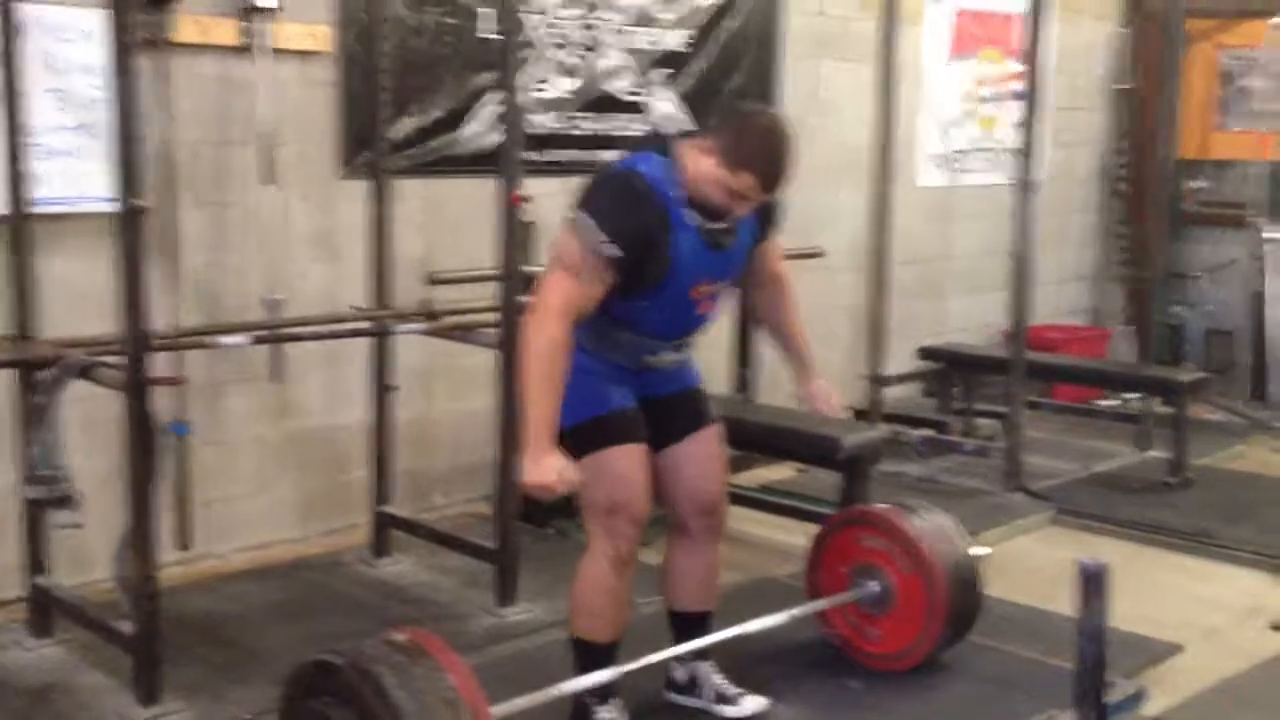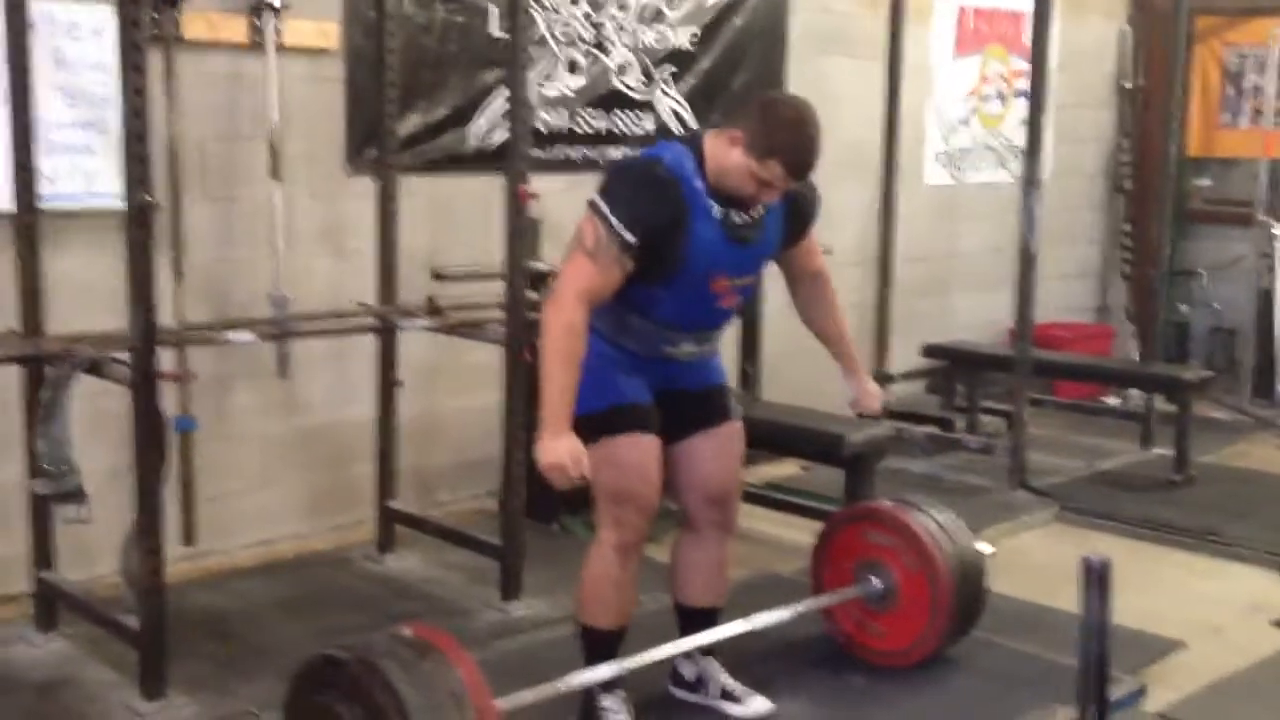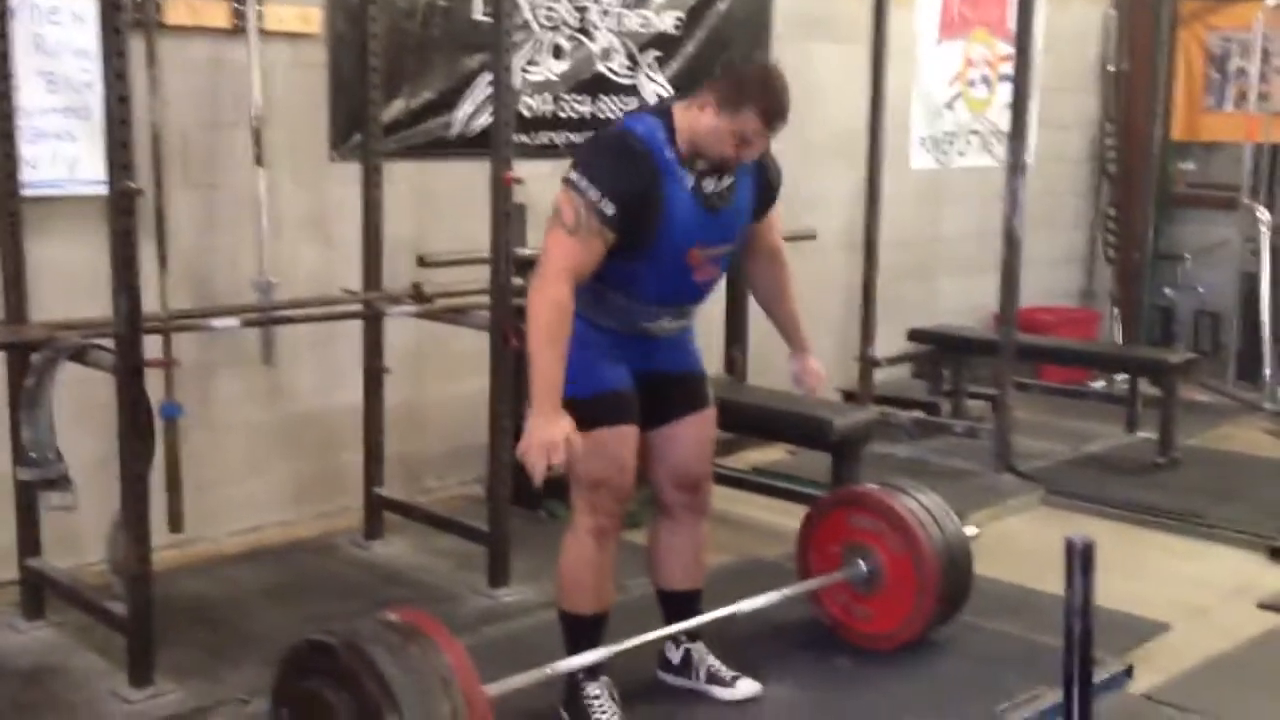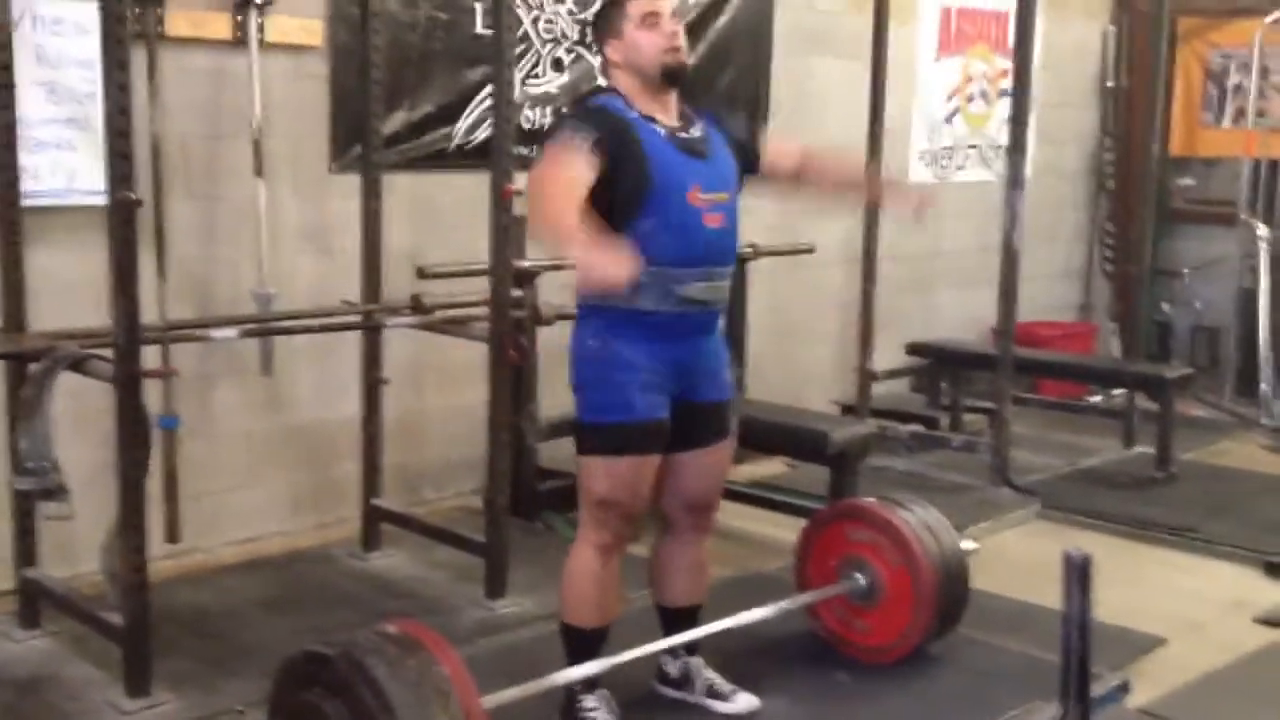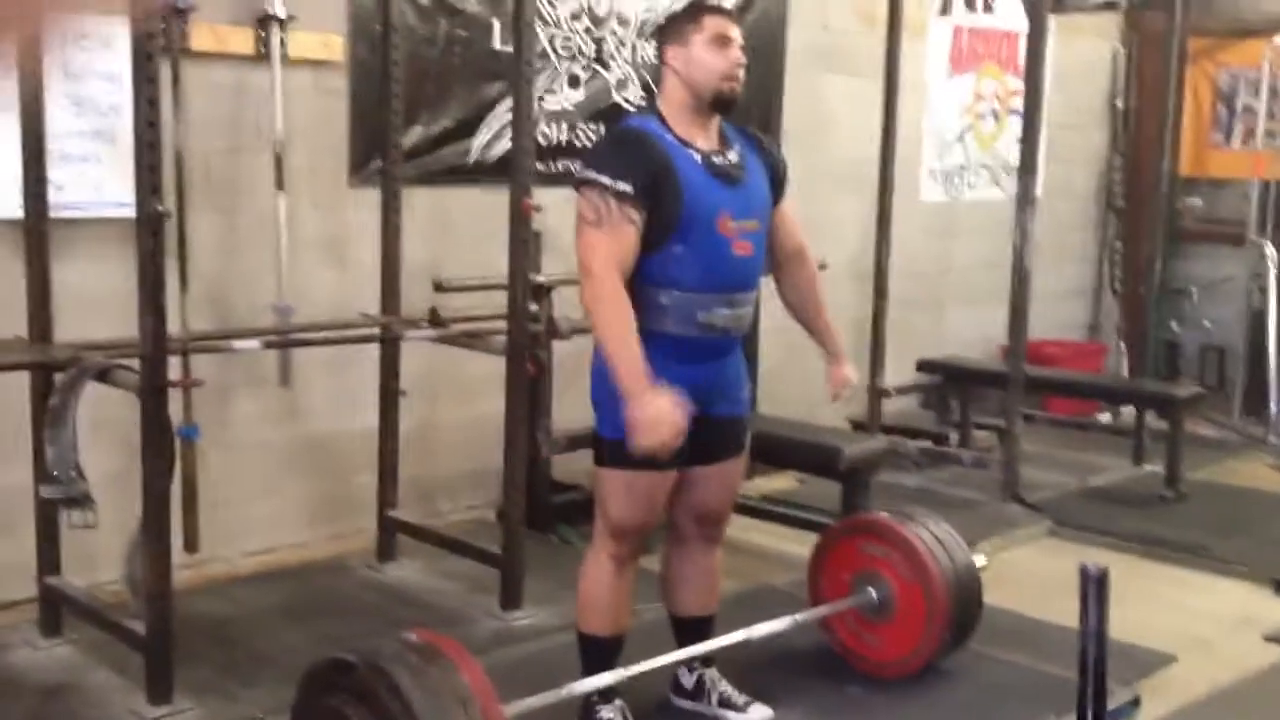
dt=1s
person 1, frame 1
left shoulder: (752, 200)
right shoulder: (629, 198)
left elbow: (766, 284)
right elbow: (550, 317)
left wrist: (806, 373)
right wrist: (538, 447)
left hip: (665, 369)
right hip: (593, 370)
left knee: (703, 516)
right knee: (620, 534)
left ankle: (691, 669)
person 1, frame 2
left shoulder: (786, 197)
right shoulder: (651, 186)
left elbow: (810, 280)
right elbow: (568, 301)
left wrist: (854, 372)
right wrist: (555, 428)
left hip: (690, 361)
right hip: (614, 360)
left knee: (714, 513)
right knee: (627, 525)
left ankle: (695, 667)
person 1, frame 3
left shoulder: (753, 171)
right shoulder: (623, 159)
left elbow: (765, 259)
right elbow: (555, 283)
left wrist: (800, 350)
right wrist: (546, 410)
left hip: (669, 343)
right hip: (597, 342)
left knee: (690, 494)
right knee: (602, 509)
left ankle: (683, 650)
person 1, frame 4
left shoulder: (719, 129)
right shoulder: (598, 125)
left elbow: (801, 163)
right elbow: (553, 196)
left wrist: (879, 185)
right wrist: (588, 249)
left hip: (703, 345)
right hip: (623, 348)
left knee: (693, 514)
right knee: (609, 522)
left ankle: (682, 662)
person 1, frame 5
left shoulder: (757, 157)
right shoulder: (630, 154)
left elbow: (792, 261)
right elbow: (602, 278)
left wrist: (836, 353)
right wrist: (640, 393)
left hip: (722, 370)
right hip: (652, 373)
left knee: (704, 527)
right knee: (623, 535)
